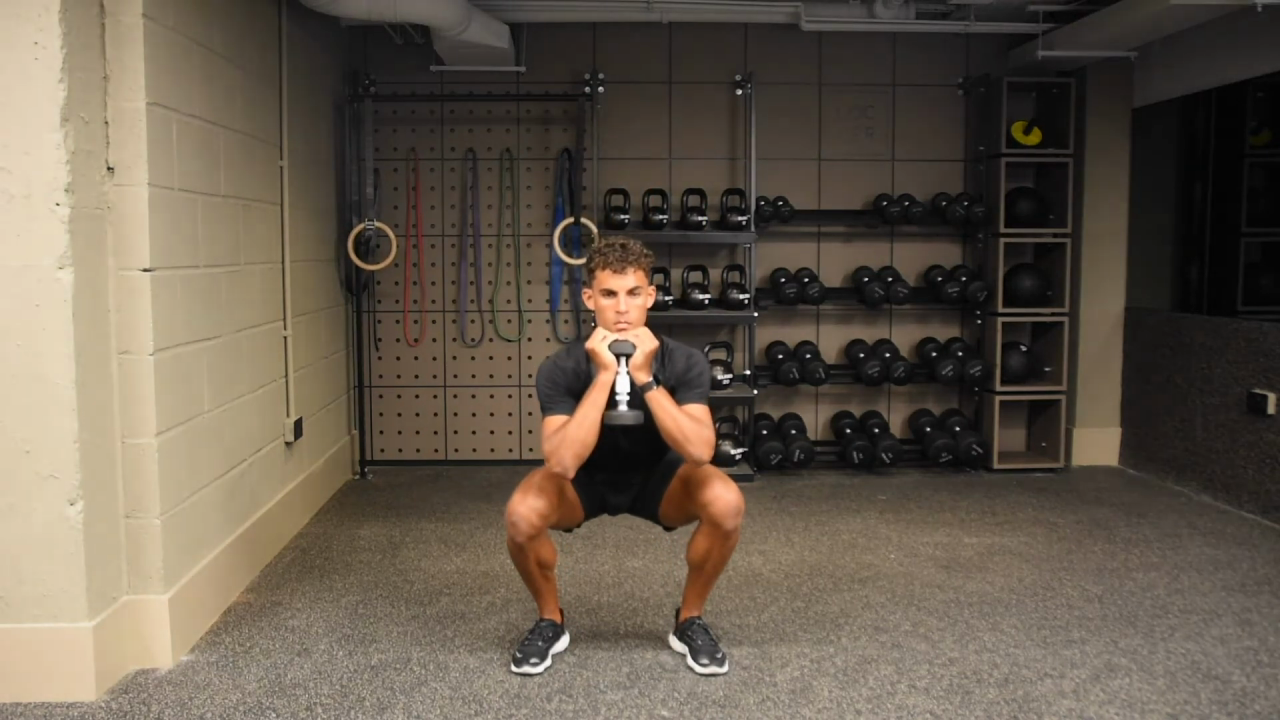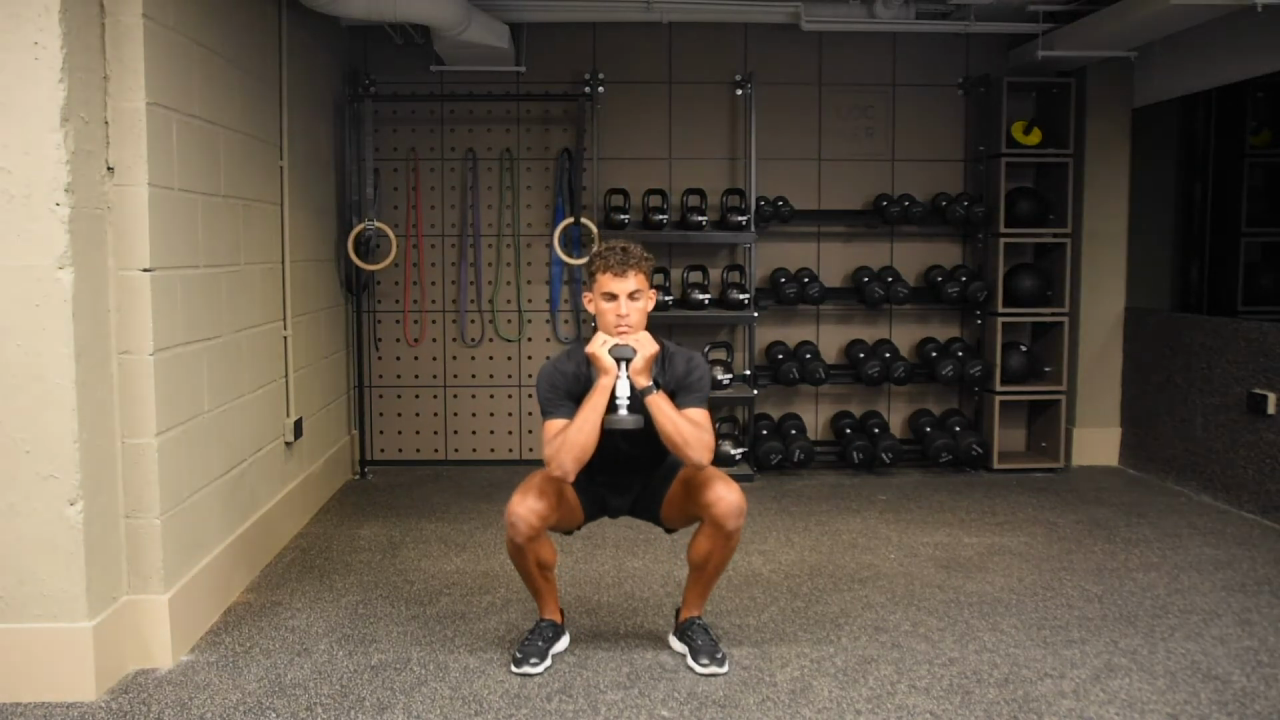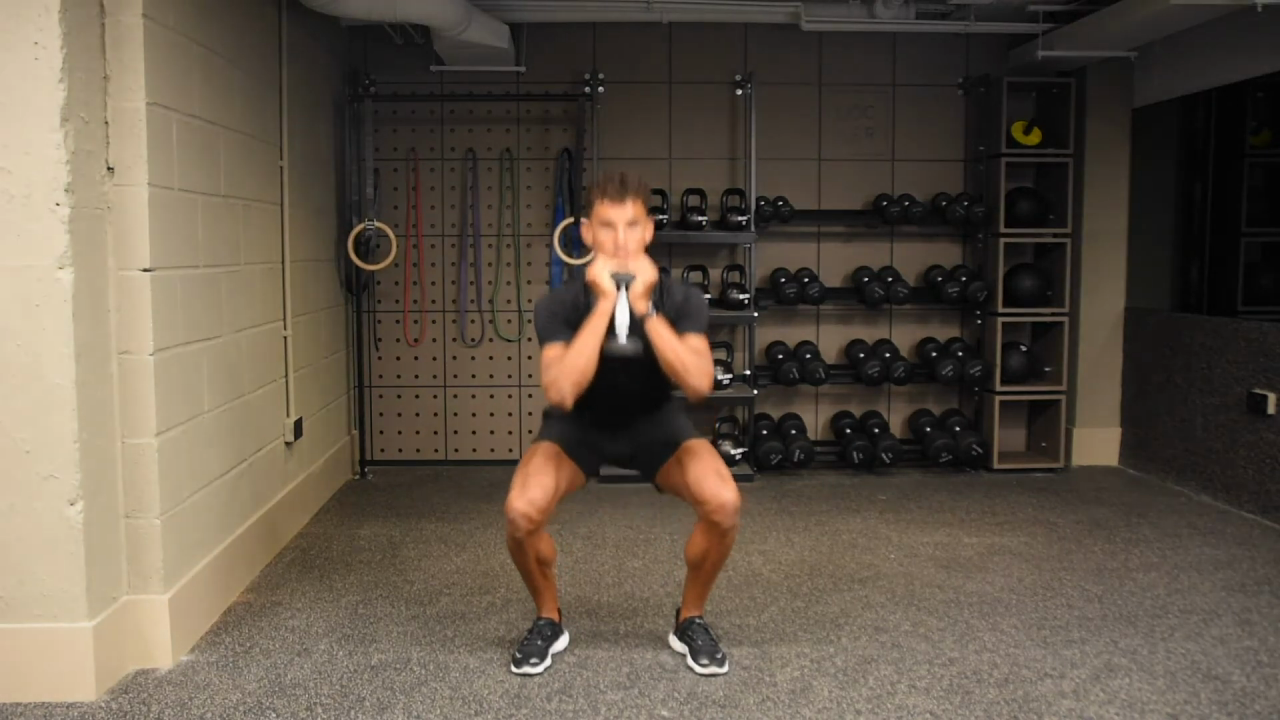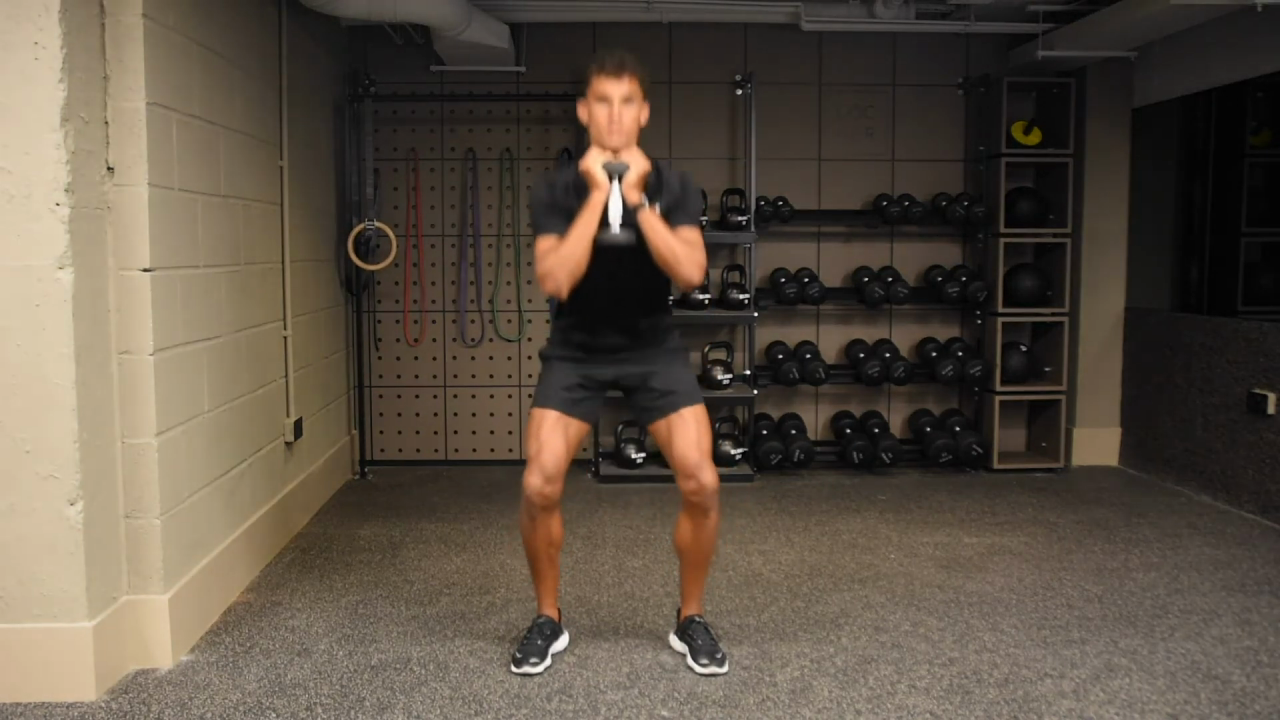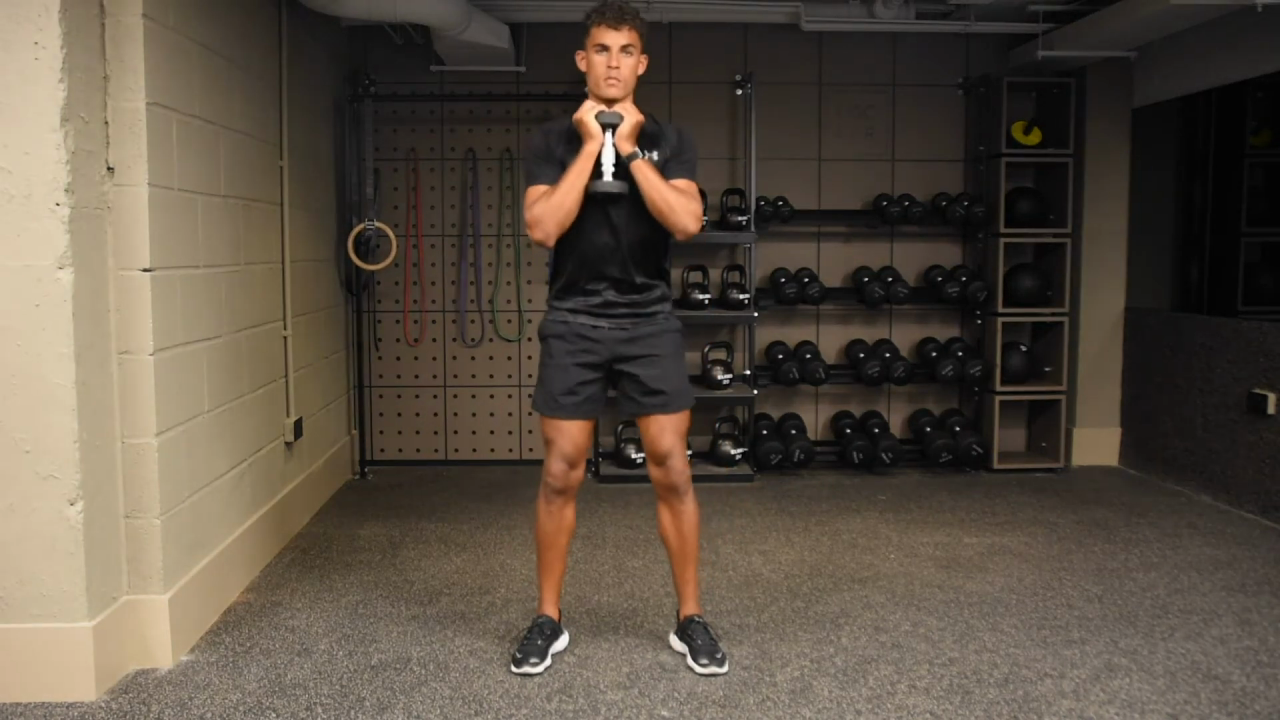
dt=0.3s
person 1, frame 1
left shoulder: (684, 362)
right shoulder: (562, 369)
left elbow: (700, 452)
right elbow: (561, 464)
left wrist: (645, 378)
right wrist: (604, 375)
left hip: (656, 473)
right hip: (586, 477)
left knee: (726, 503)
right knee: (522, 514)
left ankle: (690, 620)
right ankle: (550, 621)
person 1, frame 2
left shoulder: (683, 366)
right shoulder: (562, 372)
left elbow: (699, 456)
right elbow: (562, 469)
left wrist: (644, 383)
right wrist: (605, 380)
left hip: (657, 474)
right hip: (587, 478)
left knee: (728, 504)
right knee: (522, 515)
left ankle: (690, 620)
right ankle: (550, 621)
person 1, frame 3
left shoulder: (680, 299)
right shoulder: (560, 304)
left elbow: (699, 384)
right elbow: (560, 393)
left wrist: (645, 307)
right wrist: (603, 306)
left hip: (655, 420)
right hip: (582, 424)
left knee: (723, 503)
right knee: (522, 510)
left ankle: (690, 620)
right ankle: (548, 620)
person 1, frame 4
left shoulder: (674, 187)
right shoulder: (556, 191)
left elbow: (691, 274)
right elbow: (554, 281)
left wrist: (637, 199)
right wrist: (597, 195)
left hip: (654, 350)
right hip: (576, 352)
left knee: (700, 483)
right knee: (540, 486)
left ankle: (690, 620)
right ankle: (548, 620)
person 1, frame 5
left shoulder: (670, 140)
right shoulder: (552, 140)
left elbow: (687, 222)
right elbow: (542, 228)
left wrist: (630, 150)
right wrist: (590, 145)
left hip: (650, 322)
right hip: (573, 324)
left knee: (672, 472)
right knee: (561, 473)
left ankle: (690, 619)
right ankle: (548, 618)
